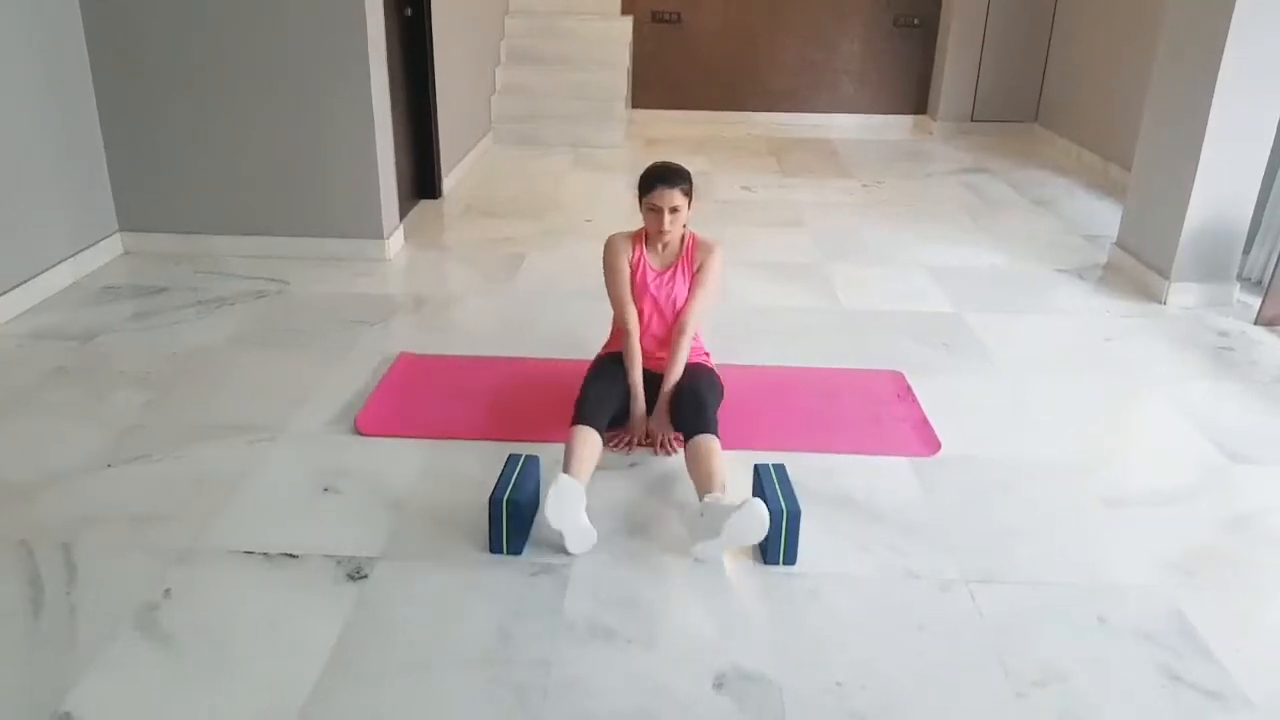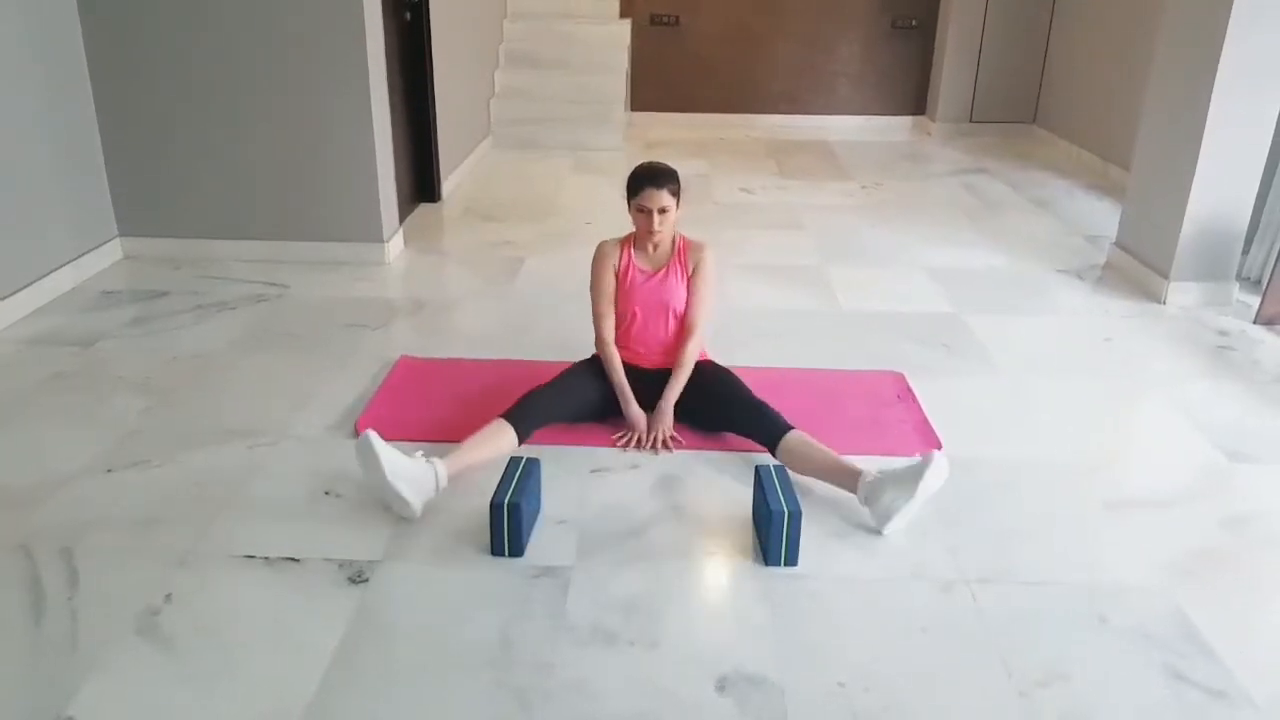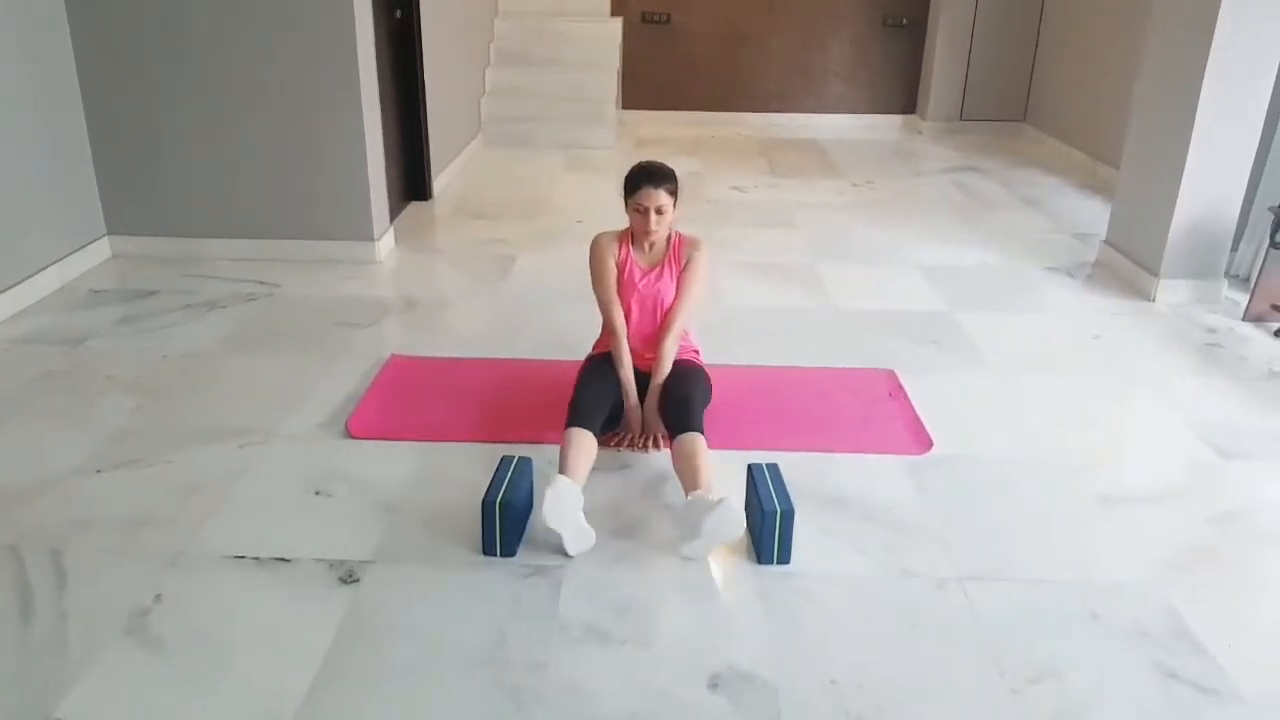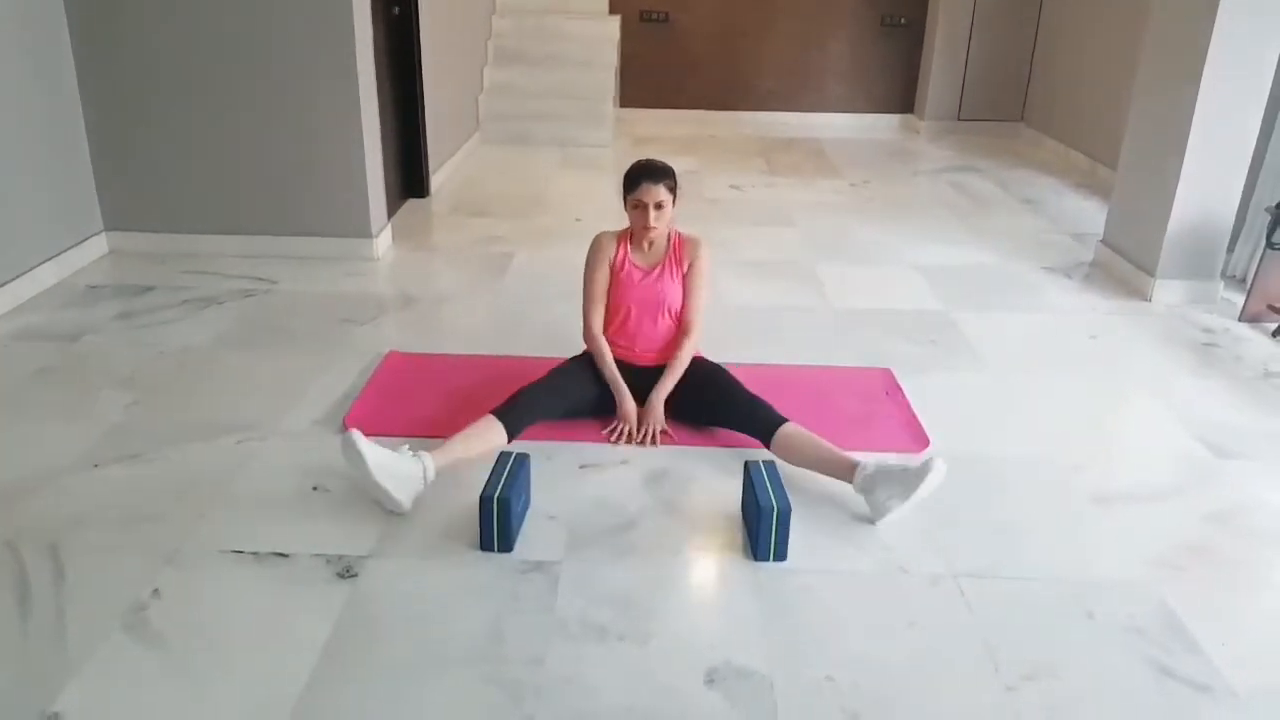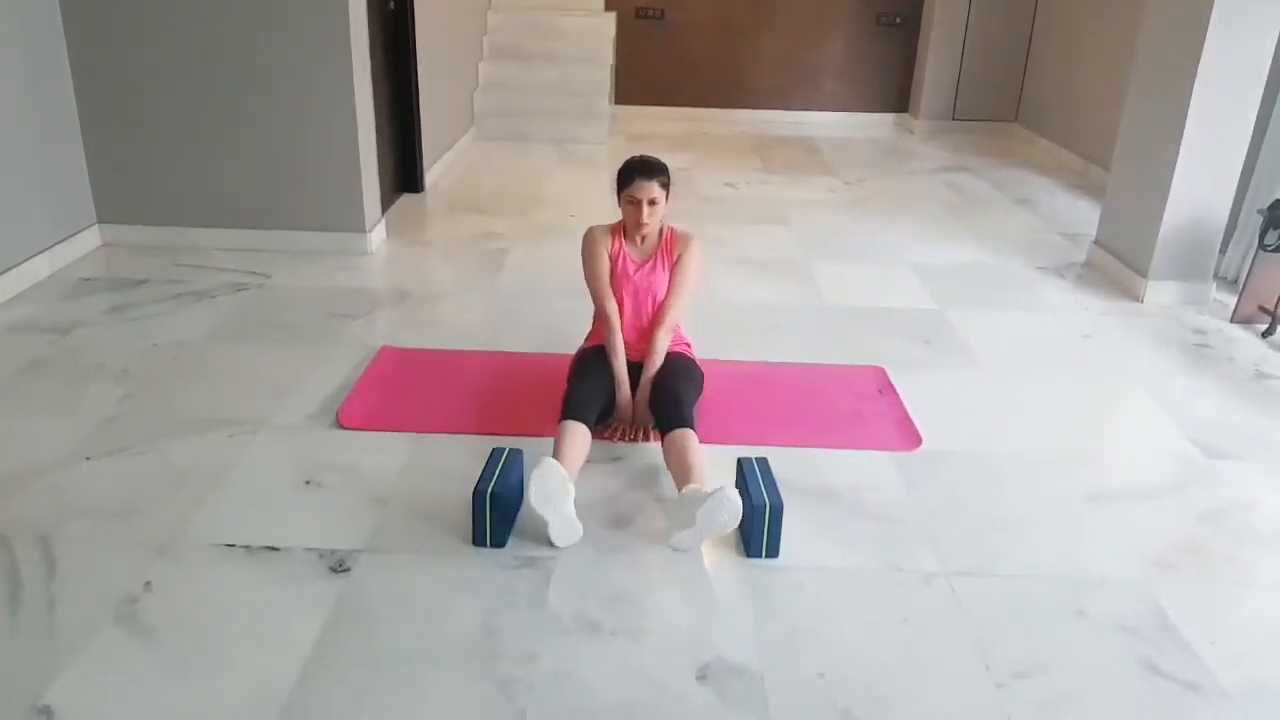
dt=1s
person 1, frame 1
left shoulder: (707, 254)
right shoulder: (620, 247)
left elbow: (686, 328)
right elbow: (629, 325)
left wrist: (664, 407)
right wrist: (637, 407)
left hip: (685, 363)
right hip: (629, 361)
left knee: (698, 405)
right knee: (593, 399)
left ankle: (714, 511)
right ankle: (572, 502)
person 1, frame 2
left shoulder: (698, 256)
right shoulder: (609, 255)
left elbow: (692, 336)
right elbow: (605, 335)
left wrist: (666, 407)
right wrist: (630, 406)
left hip: (681, 374)
right hip: (622, 371)
left knee: (757, 416)
right knee: (537, 404)
left ankle: (870, 488)
right ankle: (431, 475)
person 1, frame 3
left shoulder: (693, 252)
right shoulder: (606, 246)
left elbow: (672, 331)
right elbow: (617, 326)
left wrist: (652, 404)
right wrist: (632, 404)
left hip: (675, 360)
right hip: (617, 360)
left knee: (685, 407)
right knee: (586, 404)
left ankle: (700, 509)
right ankle: (568, 503)
person 1, frame 4
left shoulder: (693, 251)
right shoulder: (605, 247)
left elbow: (691, 331)
right elbow: (592, 329)
left wrist: (658, 399)
right wrist: (622, 396)
left hip: (673, 368)
right hip: (612, 366)
left knee: (752, 411)
right knee: (530, 401)
left ankle: (865, 479)
right ankle: (419, 471)
person 1, frame 5
left shoulder: (685, 246)
right shoulder: (599, 239)
left elbow: (665, 324)
right elbow: (610, 316)
left wrist: (644, 393)
right wrist: (623, 391)
left hip: (667, 355)
right hip: (609, 352)
left knee: (675, 401)
right knee: (581, 397)
left ankle: (694, 501)
right ankle: (561, 496)
